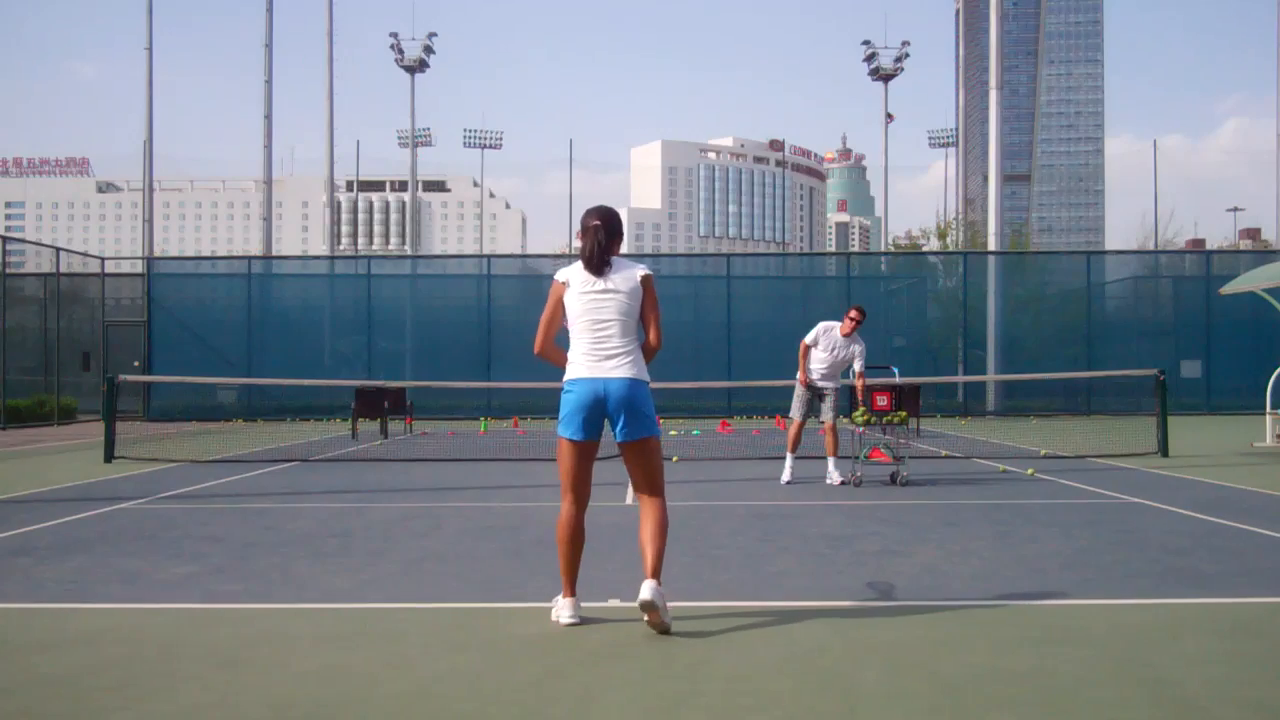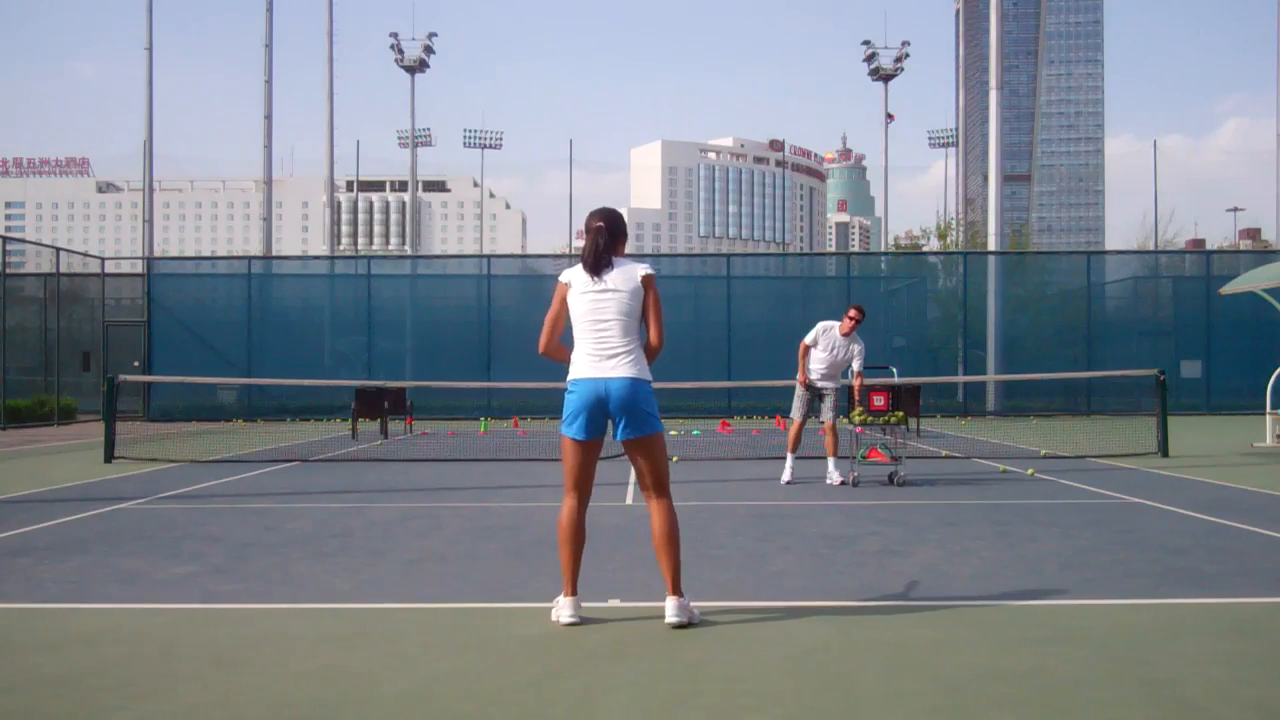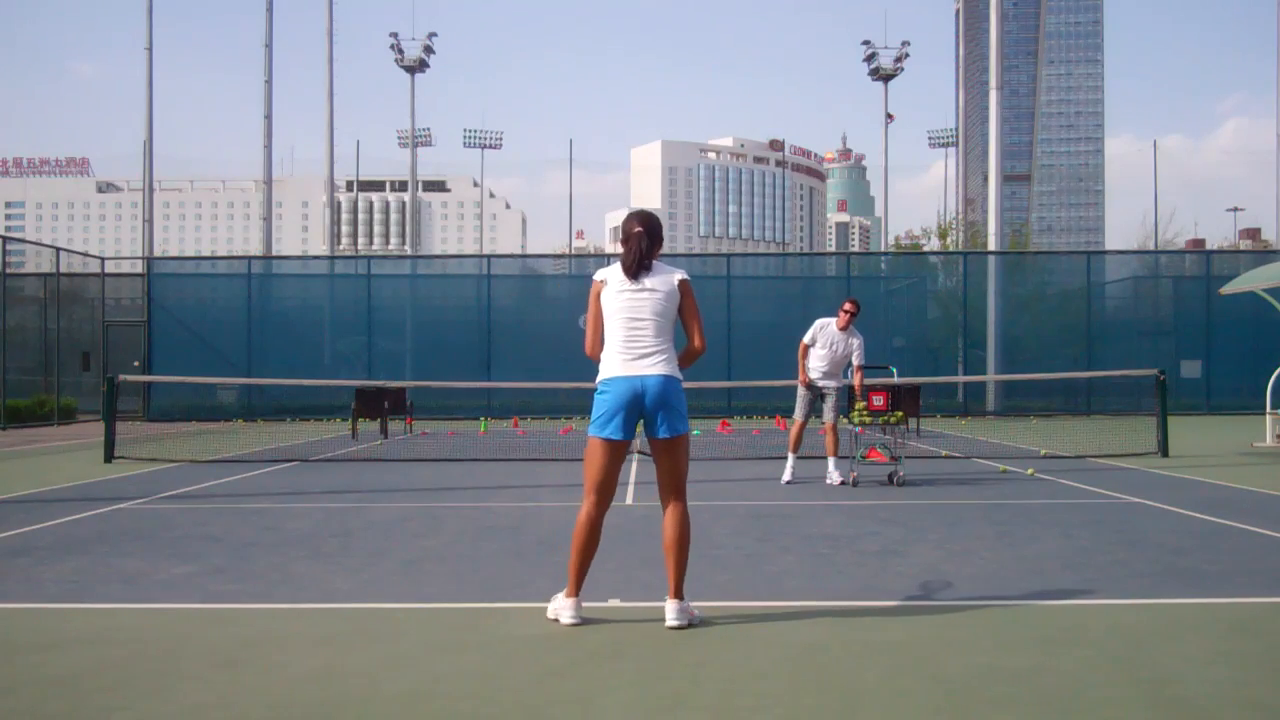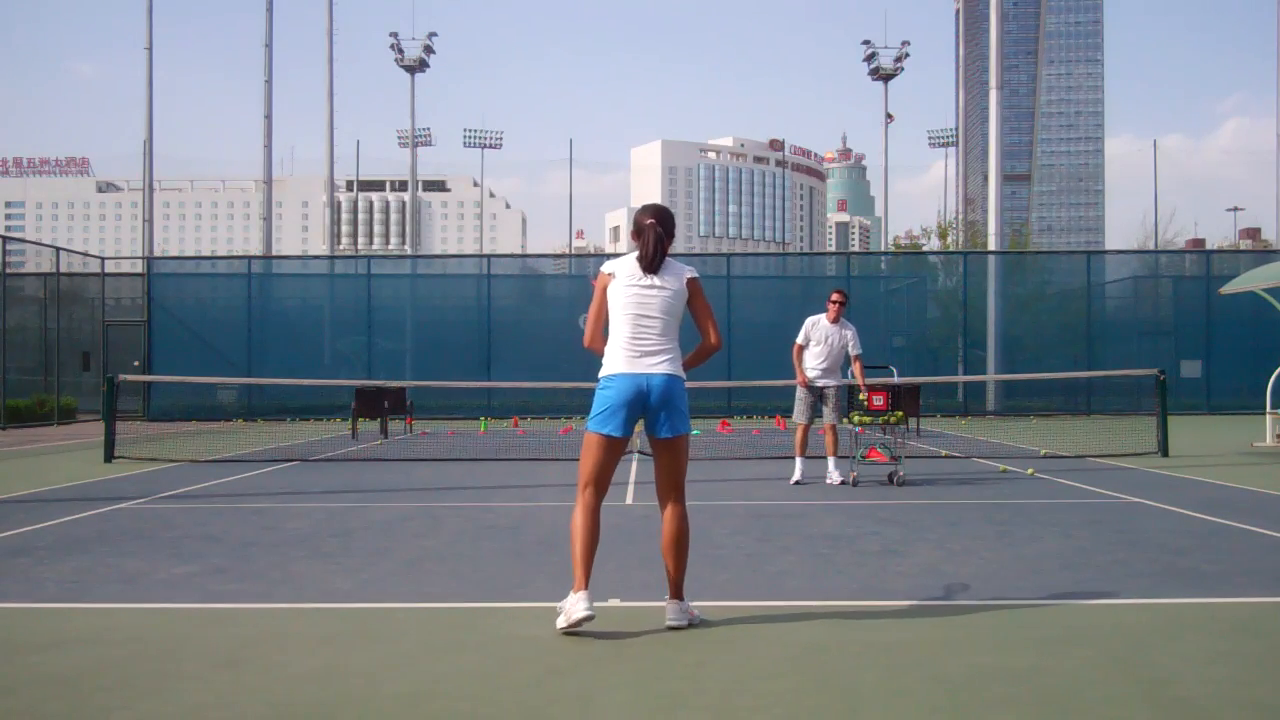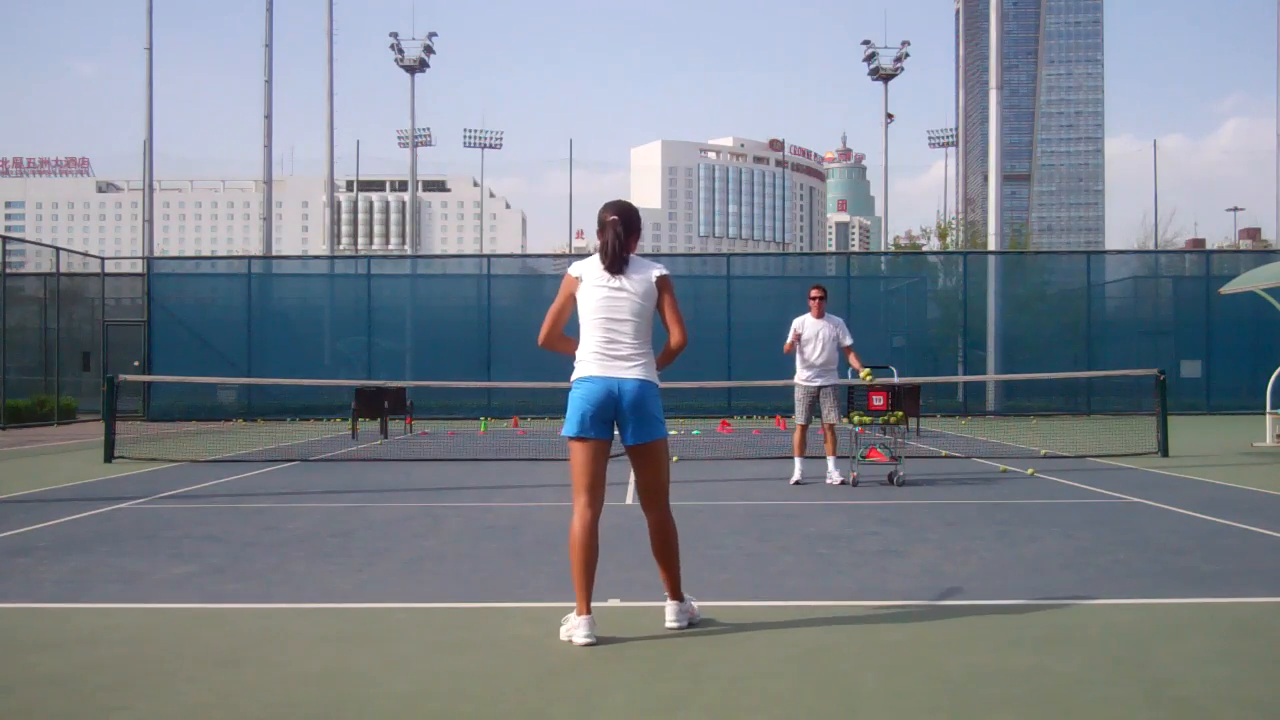
dt=0.3s
person 1, frame 1
left shoulder: (565, 278)
right shoulder: (639, 274)
left elbow: (542, 346)
right elbow: (654, 340)
left hip: (579, 388)
right hip: (629, 387)
left knee: (573, 501)
right knee: (651, 496)
left ankle: (567, 600)
right ankle: (652, 583)
person 1, frame 2
left shoulder: (569, 278)
right shoulder: (641, 273)
left elbow: (547, 346)
right elbow: (656, 340)
left hip: (582, 387)
right hip: (631, 386)
left knee: (575, 499)
right knee: (658, 496)
left ankle: (568, 599)
right ankle: (674, 600)
person 1, frame 3
left shoulder: (603, 278)
right shoulder: (678, 279)
left elbow: (592, 348)
right elbow: (698, 344)
left hip: (615, 387)
right hip: (664, 386)
left knee: (595, 500)
right knee: (674, 500)
left ankle: (570, 599)
right ankle: (676, 603)
person 1, frame 4
left shoulder: (612, 270)
right shoulder: (685, 276)
left elbow: (591, 338)
right elbow: (713, 340)
left hip: (617, 383)
right hip: (666, 385)
left knee: (588, 495)
right knee: (672, 501)
left ankle: (580, 595)
right ankle: (676, 603)
person 1, frame 5
left shoulder: (579, 271)
right shoulder: (656, 274)
left elbow: (547, 338)
right elbow: (679, 339)
left hip: (589, 387)
right hip: (640, 389)
left knee: (585, 506)
right knee: (657, 506)
left ankle: (582, 616)
right ankle: (676, 603)
person 2, frame 1
left shoulder: (858, 346)
right shoulder: (824, 328)
left elbow: (859, 376)
right elbow: (804, 345)
left wrist: (861, 403)
right wrist: (802, 372)
left hip: (830, 385)
right hip: (807, 380)
left knee: (830, 426)
right knee: (798, 422)
left ankle: (832, 471)
right ankle: (788, 467)
person 2, frame 2
left shoulder: (857, 346)
right shoulder: (824, 328)
left elbow: (857, 375)
right elbow: (804, 346)
left wrist: (857, 402)
right wrist: (801, 372)
left hip: (830, 385)
right hip: (807, 380)
left knee: (830, 426)
right knee: (798, 422)
left ankle: (832, 471)
right ankle: (788, 467)
person 2, frame 3
left shoulder: (856, 340)
right shoulder: (821, 325)
left elbow: (858, 370)
right elbow: (804, 346)
left wrist: (858, 396)
right wrist: (802, 372)
left hip: (832, 384)
right hip: (809, 380)
left knee: (831, 426)
right knee: (799, 422)
left ankle: (832, 471)
right ankle: (789, 466)
person 2, frame 4
left shoulder: (849, 330)
right shoulder: (811, 322)
left elbow: (855, 360)
right elbow: (797, 348)
left wrist: (862, 384)
right wrist: (799, 373)
left hip: (831, 383)
right hip: (808, 381)
left knee: (831, 426)
right knee: (803, 425)
left ankle: (832, 471)
right ankle: (798, 470)
person 2, frame 5
left shoulder: (837, 323)
right shoulder: (799, 323)
left elbow: (848, 351)
right elbow: (787, 349)
left wrist: (860, 368)
right wrist: (792, 343)
left hip: (829, 382)
right hip: (804, 381)
left knee: (829, 426)
right knee: (801, 425)
left ankle: (832, 471)
right ankle: (798, 470)
